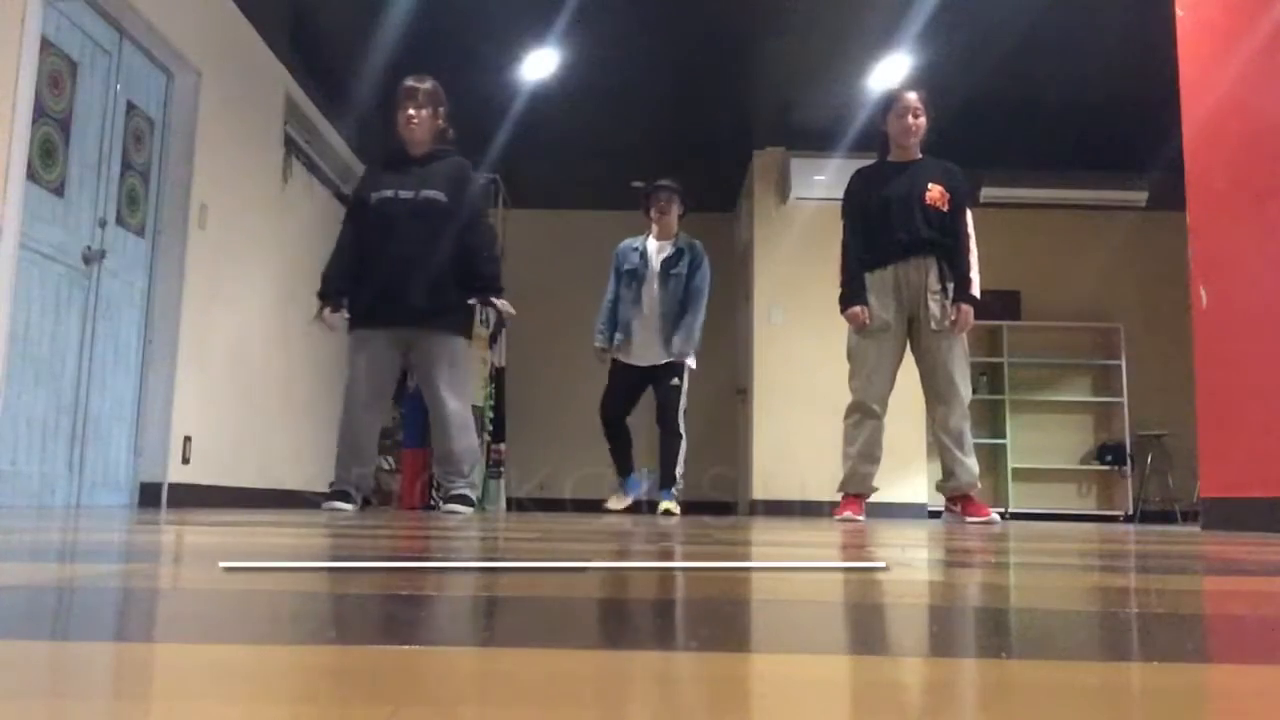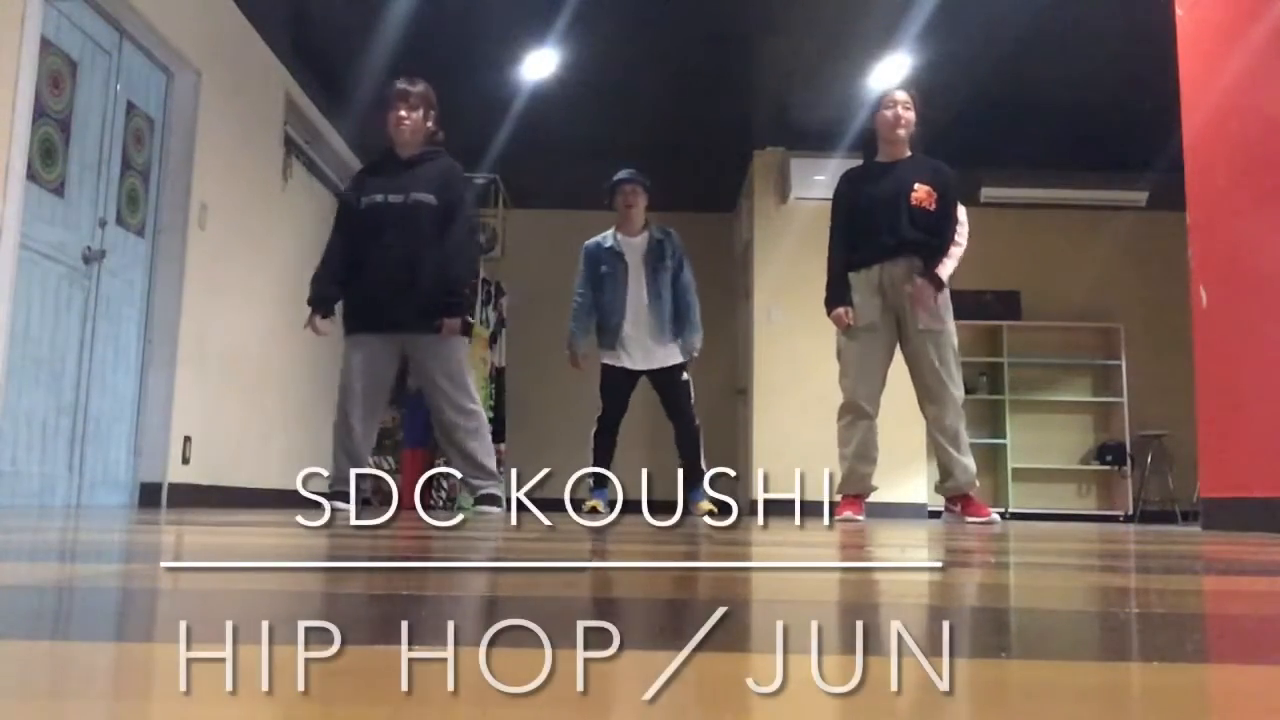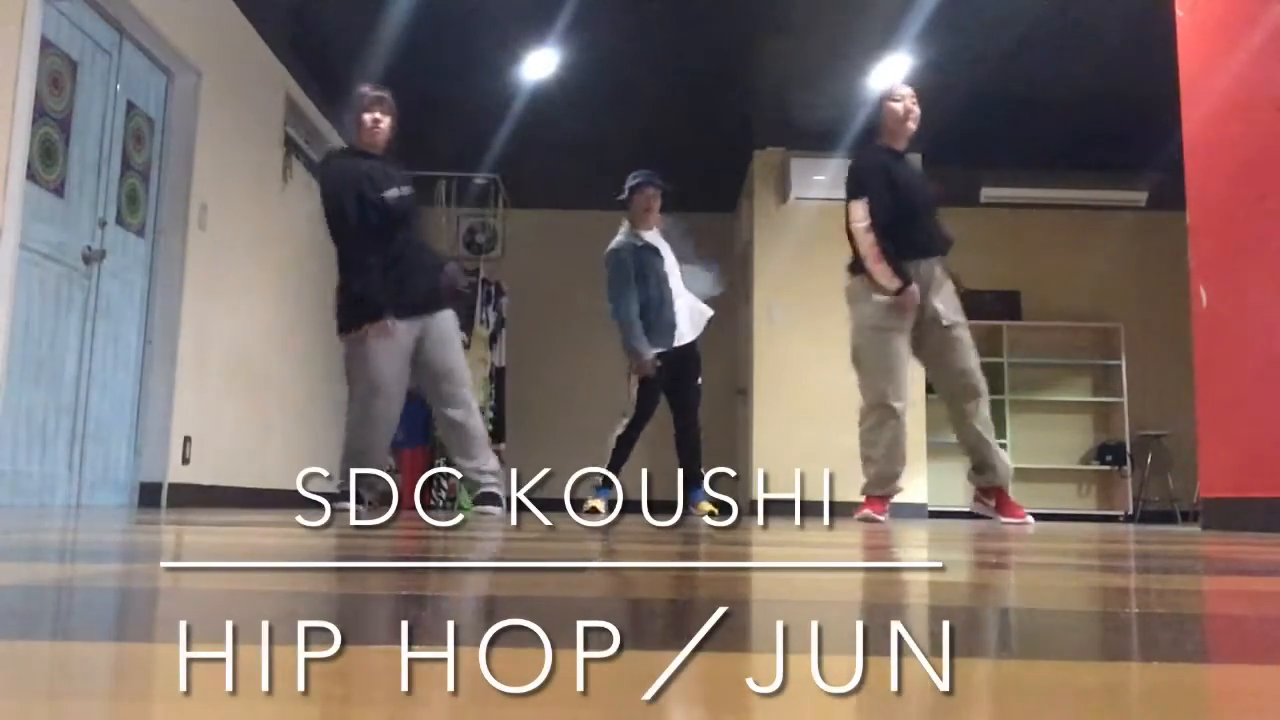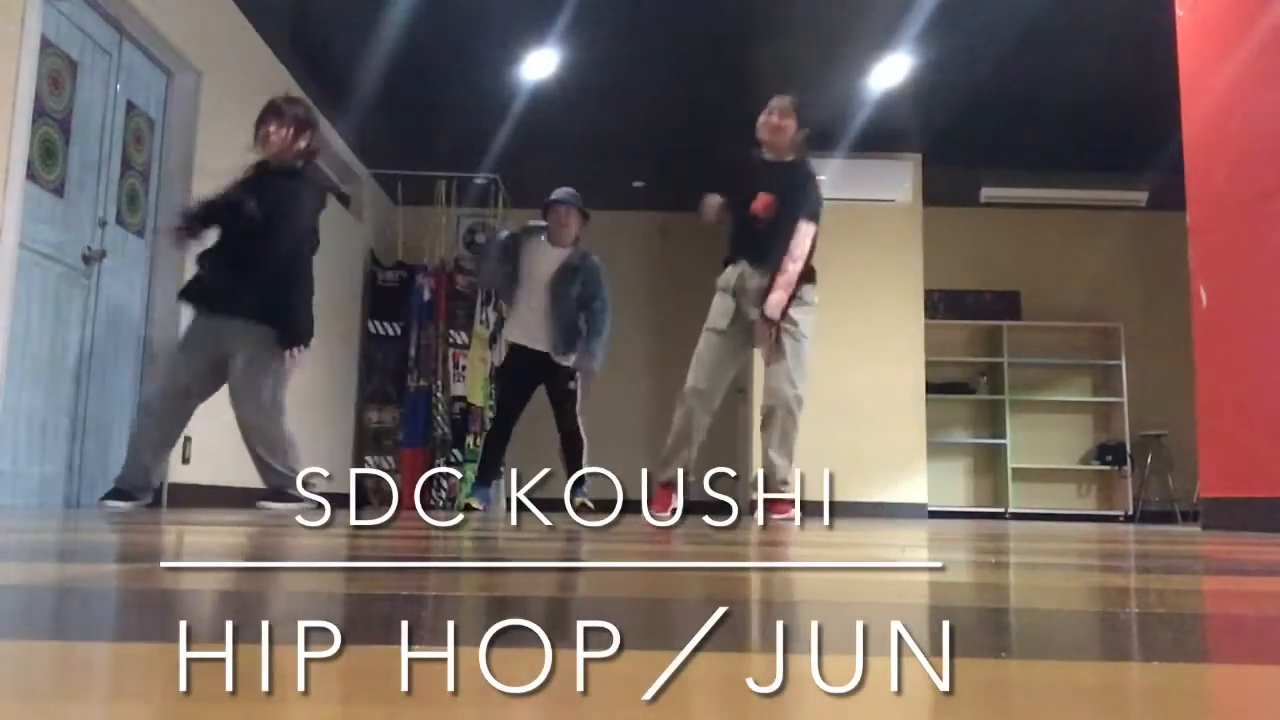
dt=1s
person 1, frame 1
left shoulder: (947, 176)
right shoulder: (865, 180)
left elbow: (962, 240)
right elbow: (852, 243)
left wrist: (966, 294)
right wrist: (852, 297)
left hip: (937, 286)
right hip: (880, 286)
left knee: (951, 395)
right knee: (868, 394)
left ankle: (960, 492)
right ankle: (854, 492)
person 1, frame 2
left shoulder: (936, 174)
right shoulder: (853, 181)
left elbow: (958, 232)
right elbow: (838, 244)
left wrist: (935, 276)
right wrist: (836, 297)
left hip: (925, 286)
right hip: (865, 286)
left knee: (943, 393)
right knee: (859, 395)
left ankle: (959, 492)
right ankle: (853, 493)
person 1, frame 3
left shoulder: (908, 165)
right shoulder: (868, 164)
right elbow: (862, 229)
right wrist: (894, 284)
left hip: (932, 282)
right hip: (882, 286)
left knee: (968, 385)
right knee: (885, 396)
left ankle: (993, 489)
right ankle: (881, 491)
person 1, frame 4
left shoulder: (802, 180)
right shoulder: (754, 166)
left elbow: (798, 252)
left wrist: (772, 312)
right wrist: (718, 199)
left hip: (786, 294)
right hip: (735, 283)
left knee: (782, 392)
right knee: (699, 387)
left ankle: (776, 492)
right ankle: (669, 482)
person 2, frame 1
left shoulder: (459, 174)
right shoulder: (375, 176)
left elbow: (477, 237)
right elbow: (350, 240)
left wrist: (489, 289)
right wrist: (333, 293)
left hip: (439, 312)
right hip: (373, 311)
left knee: (450, 406)
right knee: (361, 404)
left ankle: (459, 489)
right ankle: (348, 488)
person 2, frame 2
left shoulder: (448, 175)
right shoulder: (366, 179)
left elbow: (462, 245)
right elbow: (340, 244)
left wrist: (455, 304)
right wrist: (322, 299)
left hip: (432, 316)
right hip: (369, 316)
left knee: (457, 406)
right knee: (354, 405)
left ankle: (486, 490)
right ankle: (344, 489)
person 2, frame 3
left shoulder: (387, 169)
right shoulder: (344, 172)
right elbow: (353, 244)
left wrist: (434, 270)
right wrist: (371, 306)
left hip: (427, 303)
right hip: (378, 311)
left knee: (456, 394)
right knee: (375, 403)
left ankle: (486, 484)
right ankle: (360, 491)
person 2, frame 4
left shoulder: (302, 194)
right shoulder: (262, 176)
left elbow: (294, 264)
left wrist: (293, 331)
right wrist: (193, 220)
left hip: (263, 321)
right hip: (217, 311)
left knee: (255, 401)
right knee: (171, 394)
left ankle: (286, 487)
right ankle: (136, 484)
person 3, frame 1
left shoulder: (694, 253)
right shoulder: (627, 250)
left elbow: (697, 301)
right elbow: (613, 297)
left wrist: (685, 342)
right wrist: (603, 337)
left hip: (672, 355)
right hip: (628, 351)
left knee: (670, 421)
right knee: (611, 412)
left ankle: (669, 492)
right ankle: (629, 480)
person 3, frame 2
left shoulder: (669, 242)
right shoulder: (596, 249)
left elbow: (685, 293)
right elbow: (584, 298)
left wrist: (692, 337)
right wrist: (576, 340)
left hip: (666, 351)
right hip: (617, 353)
left knee: (685, 419)
right knee: (608, 422)
left ankle: (697, 492)
right ankle: (598, 492)
person 3, frame 3
left shoulder: (661, 234)
right shoulder: (622, 249)
right elbow: (624, 305)
right wrist: (638, 350)
left hip: (686, 340)
right hip: (653, 349)
left knee: (689, 420)
right knee: (638, 416)
left ankle: (695, 493)
right ankle: (603, 490)
person 3, frame 4
left shoulder: (586, 265)
right shoulder: (530, 239)
left elbow: (598, 316)
right elbow: (499, 252)
left wrist: (591, 360)
left hip: (561, 355)
right hip: (521, 348)
left knee: (569, 422)
right knee: (502, 419)
left ankle: (578, 490)
right ankle: (481, 488)
